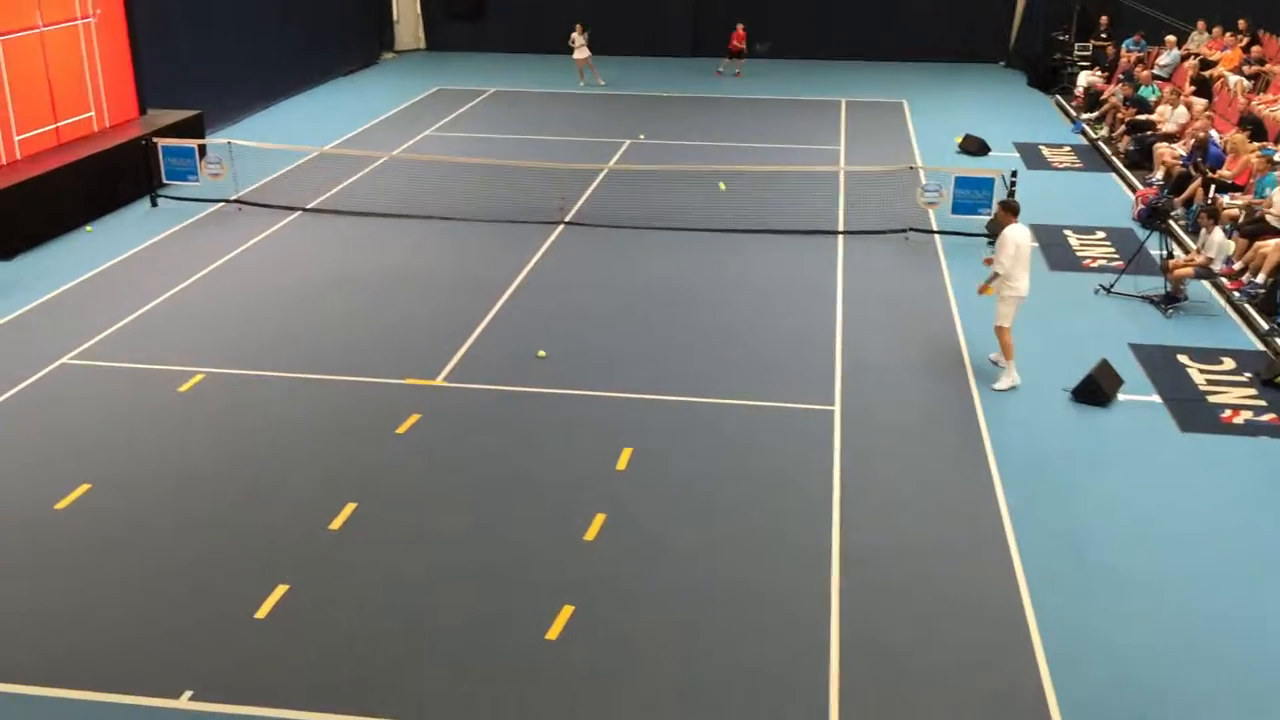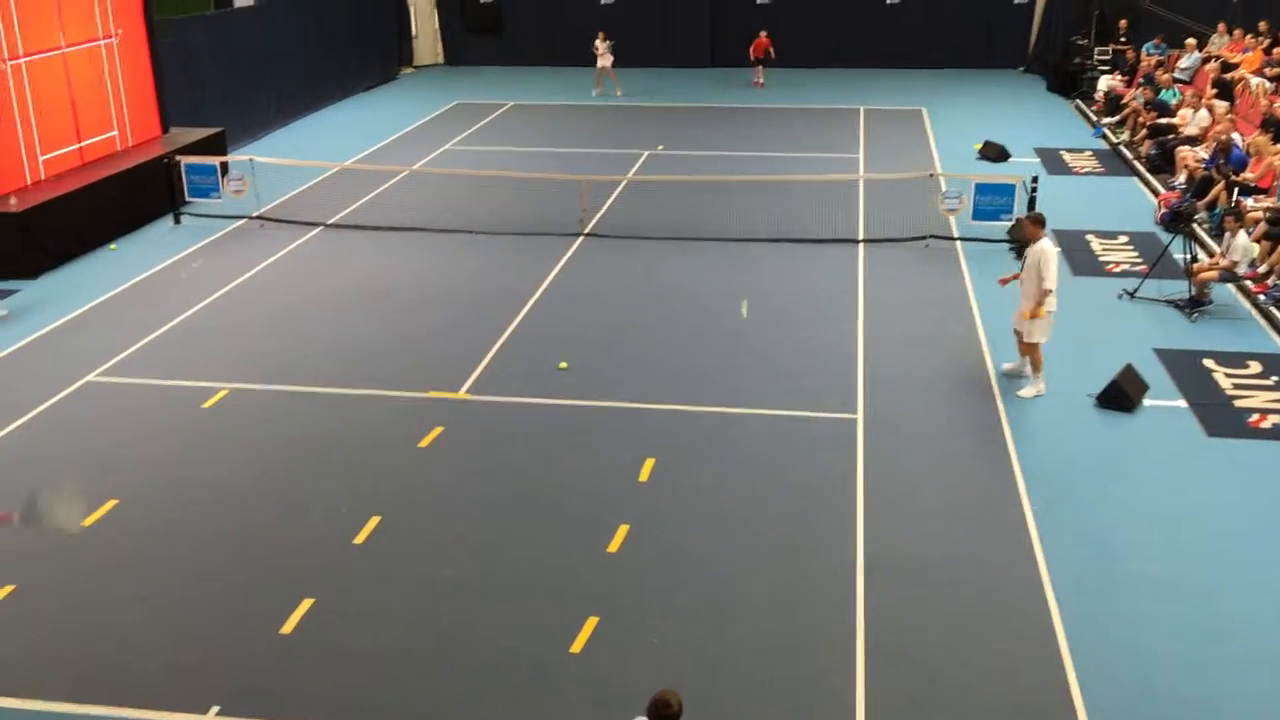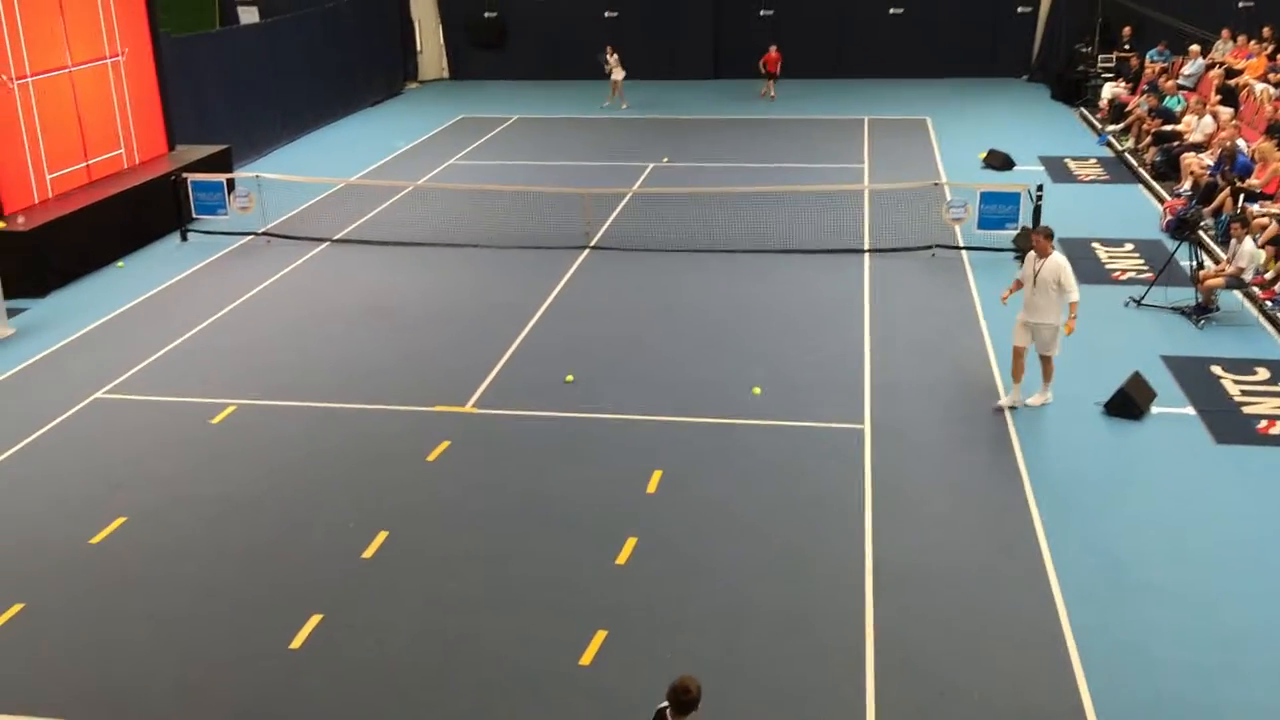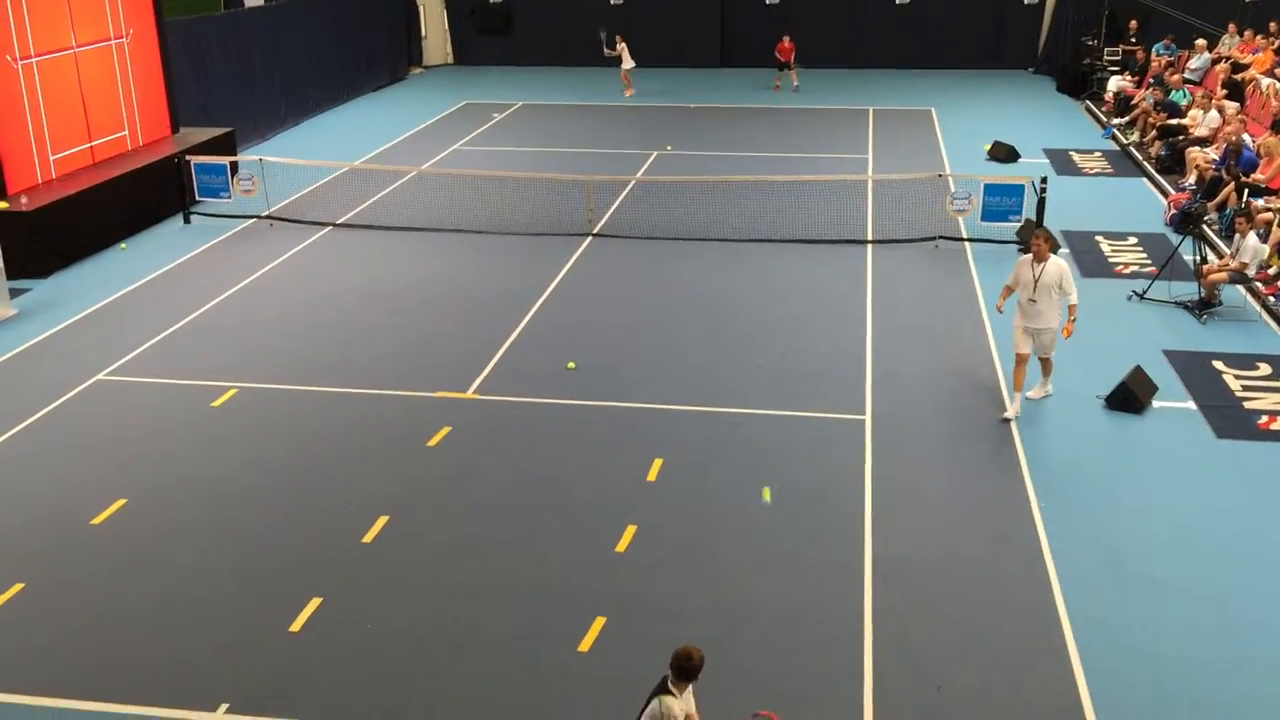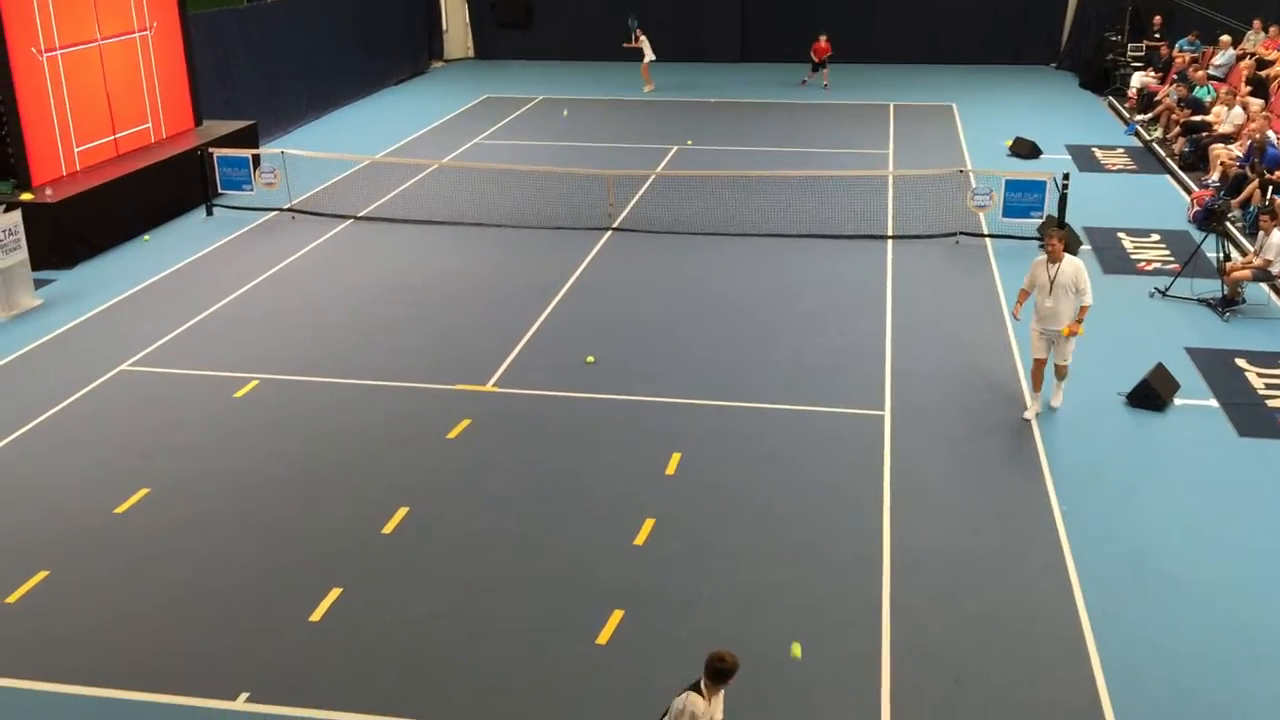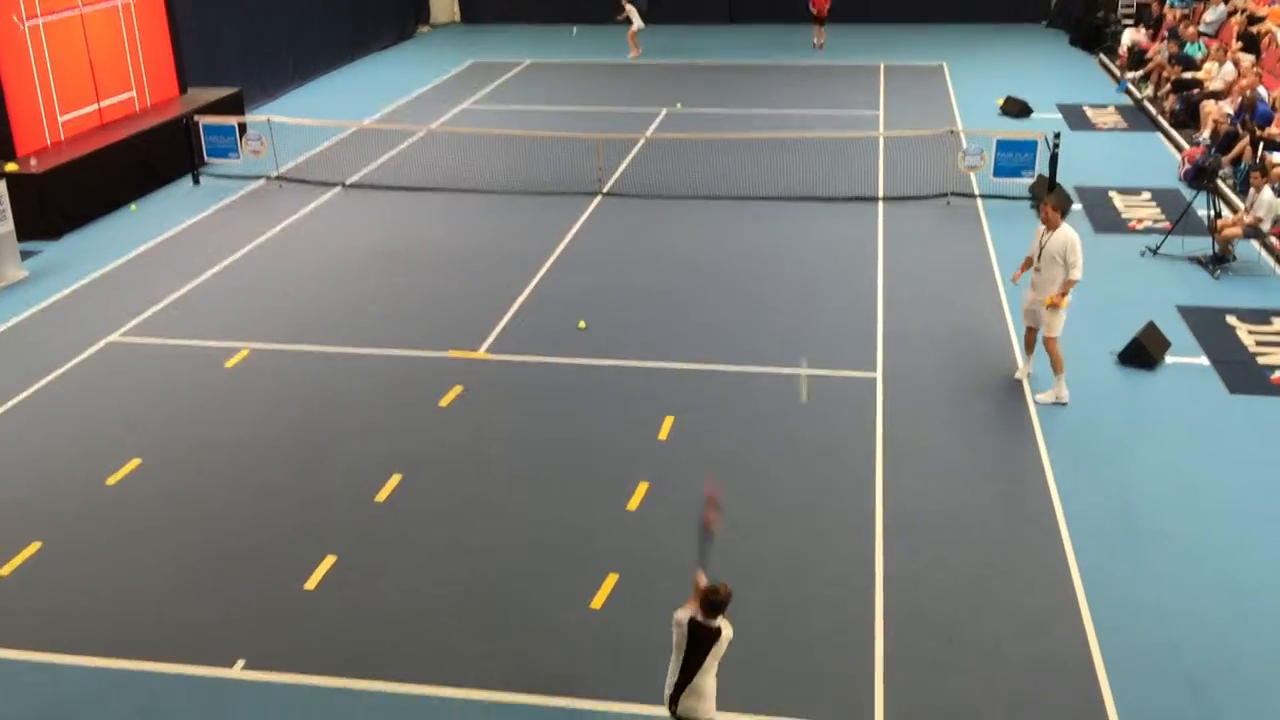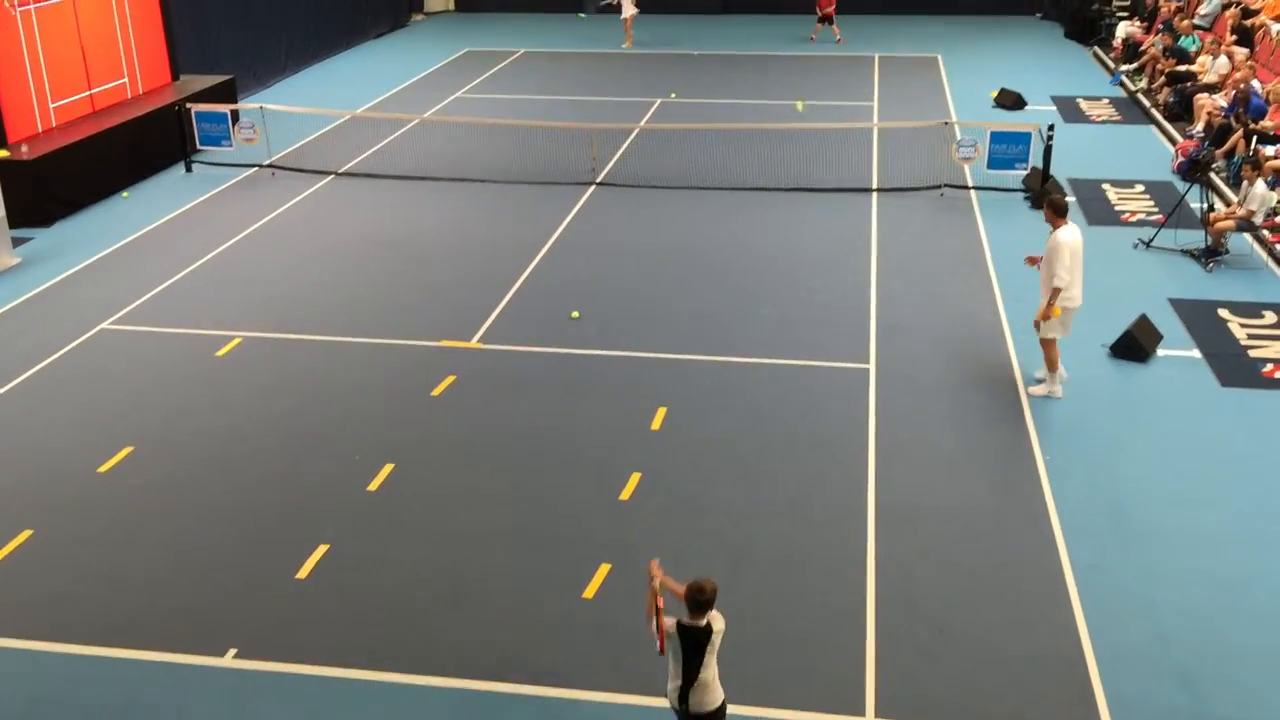
dt=0.3s
person 1, frame 1
left shoulder: (1008, 233)
right shoulder: (1023, 230)
left elbow: (1003, 266)
left wrist: (986, 283)
right wrist: (995, 260)
left hip: (1009, 288)
right hip: (1018, 286)
left knee: (1001, 329)
right knee: (1004, 325)
left ankle: (1011, 374)
right ankle: (1003, 356)
person 1, frame 2
left shoulder: (1045, 249)
right shoulder: (1034, 245)
left elbow: (1050, 282)
left wrist: (1038, 306)
right wrist: (1012, 277)
left hip: (1039, 306)
right hip: (1027, 302)
left knee: (1032, 344)
right knee: (1019, 332)
left ankle: (1037, 384)
right ankle: (1022, 366)
person 1, frame 3
left shoulder: (1060, 263)
right shoulder: (1030, 257)
left elbow: (1072, 292)
left wrist: (1072, 318)
right wrist: (1010, 291)
left hip: (1048, 320)
right hip: (1026, 316)
left knee: (1045, 357)
right knee: (1017, 353)
left ankle: (1045, 393)
right ankle: (1014, 395)
person 1, frame 4
left shoulder: (1060, 266)
right shoulder: (1023, 261)
left elbow: (1071, 295)
right elbow: (1012, 284)
left wrist: (1071, 320)
right wrist: (1002, 298)
left hip: (1047, 324)
right hip: (1023, 321)
left knee: (1044, 358)
right knee: (1021, 360)
left ankle: (1045, 385)
right ankle: (1015, 405)
person 1, frame 5
left shoulder: (1076, 265)
right shoulder: (1038, 263)
left elbow: (1086, 296)
right elbow: (1027, 287)
left wrist: (1078, 321)
right wrist: (1019, 304)
left hip: (1065, 327)
right hip: (1040, 325)
left knee: (1060, 366)
right knee: (1038, 363)
left ankle: (1058, 387)
right ankle: (1035, 402)
person 1, frame 6
left shoulder: (1069, 237)
right shoulder: (1041, 230)
left elbow: (1076, 270)
left wrist: (1062, 294)
right wrist: (1021, 270)
left hip: (1054, 298)
right hip: (1034, 293)
left knee: (1049, 342)
right knee: (1030, 330)
left ankle: (1060, 390)
right ankle: (1027, 364)
person 1, frame 7
left shoulder: (1059, 239)
right shoulder: (1072, 229)
left elbow: (1060, 277)
left wrist: (1049, 305)
right wrist: (1043, 259)
left hip: (1061, 300)
right hip: (1070, 296)
left knee: (1047, 340)
right knee: (1045, 331)
left ankle: (1053, 386)
right ankle: (1055, 371)
